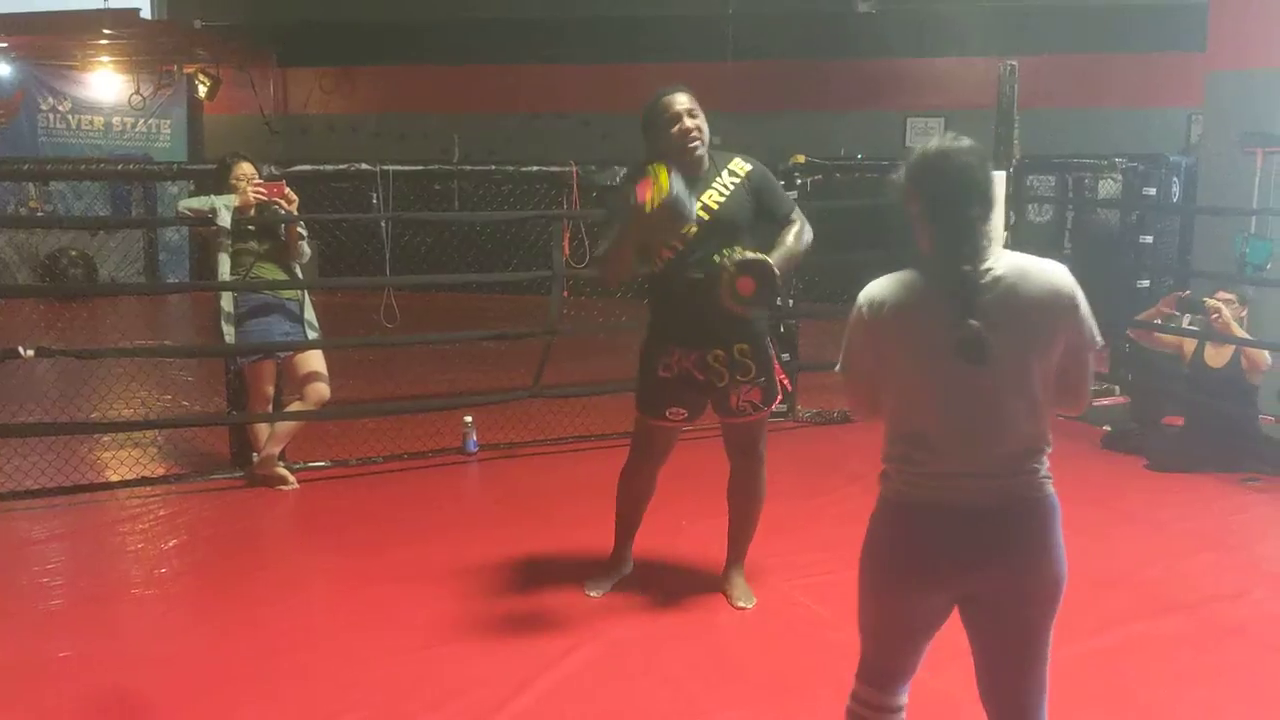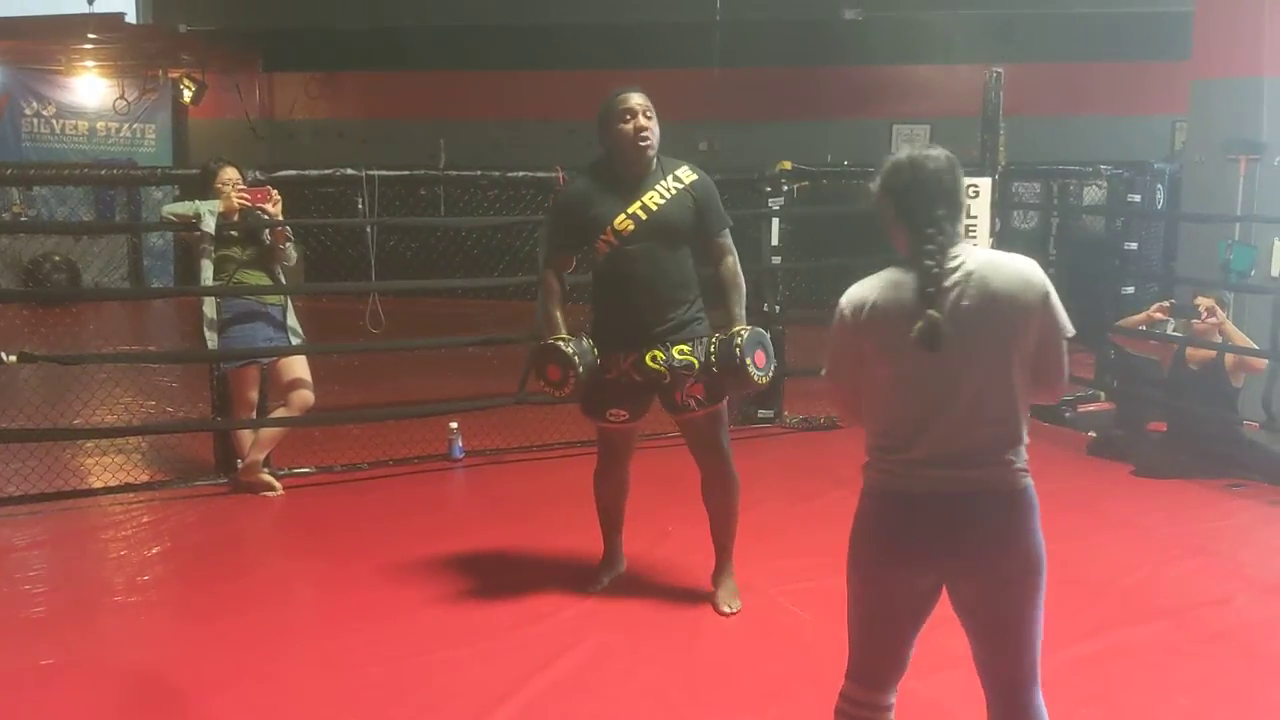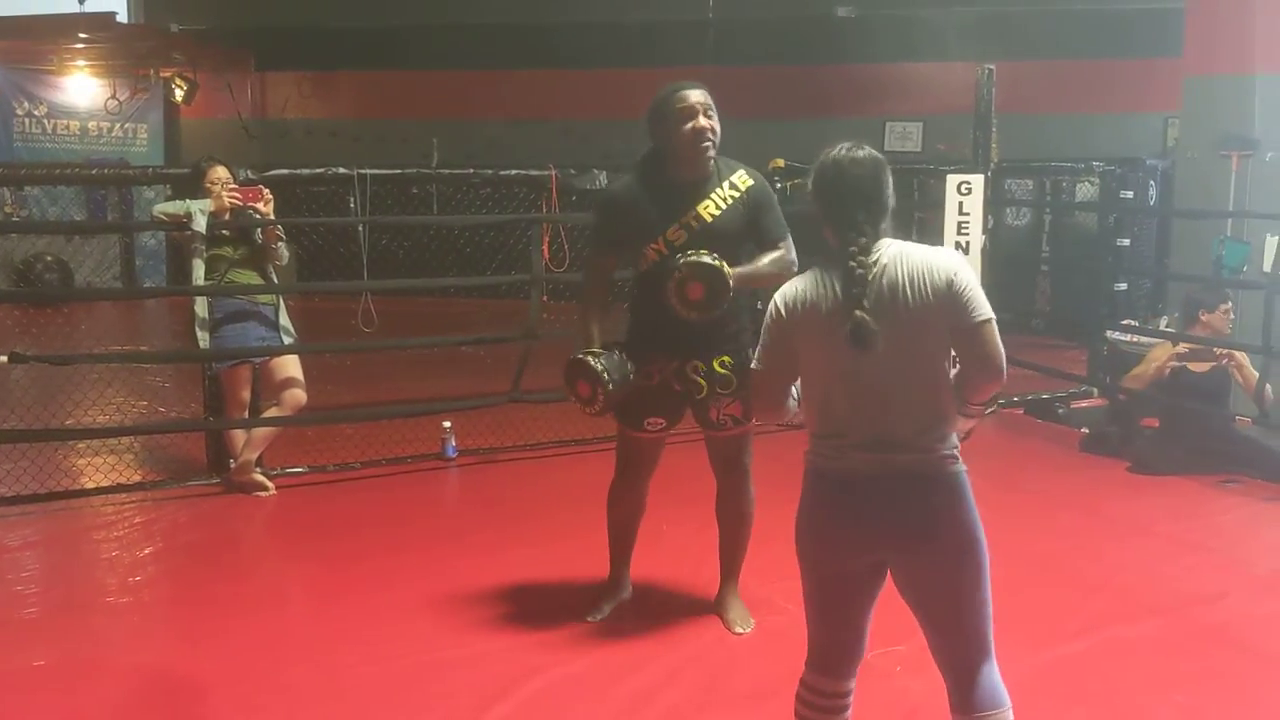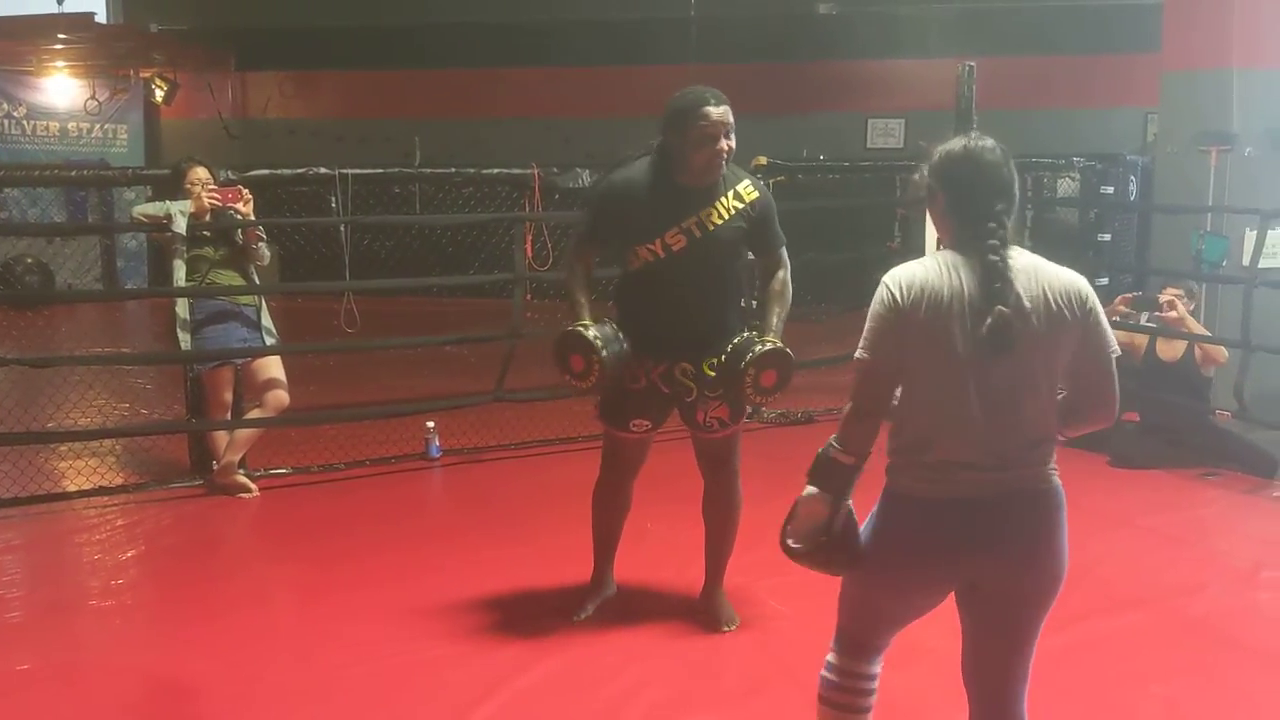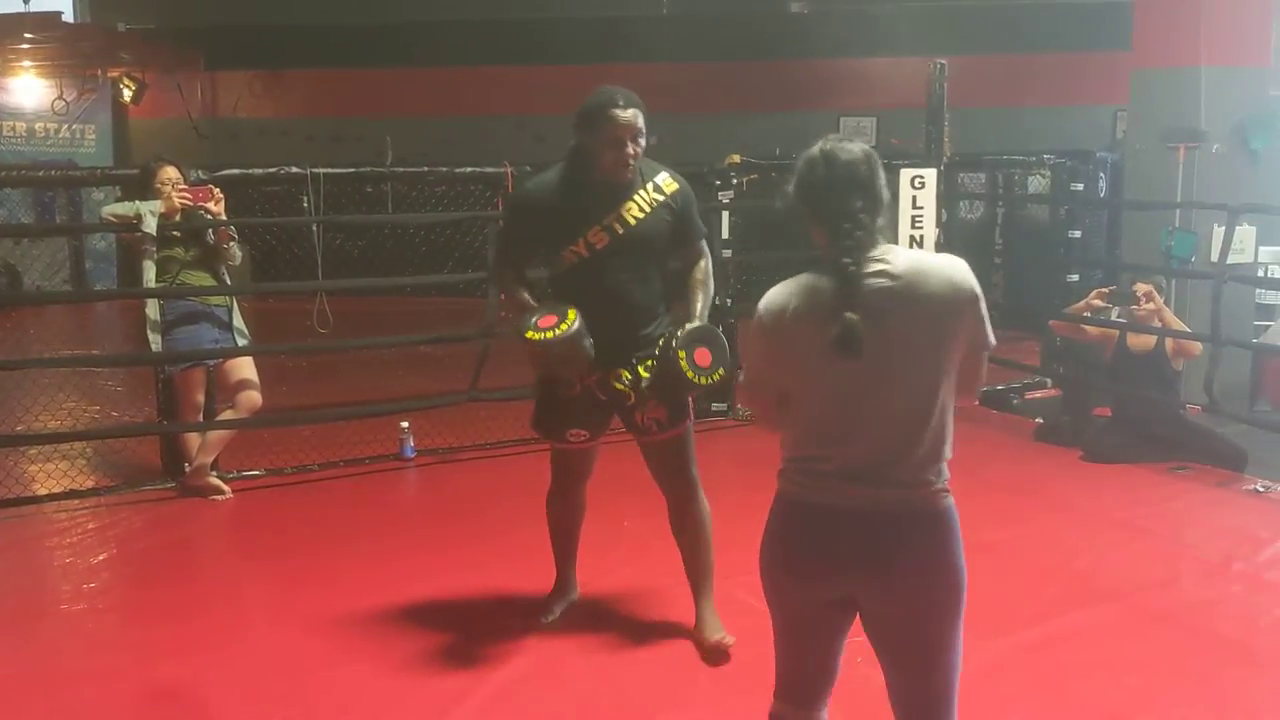
dt=1s
person 1, frame 1
left shoulder: (881, 301)
right shoulder: (1054, 285)
left elbow: (865, 404)
right elbow: (1074, 398)
left hip: (914, 527)
right hip: (1020, 526)
person 1, frame 2
left shoulder: (862, 301)
right shoulder: (1026, 279)
left elbow: (851, 408)
right elbow: (1050, 385)
left hip: (897, 514)
right hip: (1000, 514)
person 1, frame 3
left shoulder: (794, 297)
right shoulder: (943, 268)
left elbow: (767, 403)
right elbow: (989, 370)
right wrist: (957, 416)
left hip: (835, 501)
right hip: (930, 496)
left knee: (831, 663)
right knee: (971, 666)
person 1, frame 4
left shoulder: (906, 285)
right shoulder: (1069, 290)
left elbow: (867, 407)
right elbow: (1099, 405)
left wrist: (828, 482)
left hip: (920, 514)
right hip: (1025, 520)
left knee: (856, 643)
person 1, frame 5
left shoulder: (780, 306)
right shoulder: (954, 282)
left elbow: (766, 410)
right elbow: (966, 390)
left hip: (811, 528)
right hip: (917, 531)
person 2, frame 1
left shoulder: (746, 173)
left elbow: (798, 227)
right elbow: (610, 267)
left wrist: (772, 263)
right wrist: (638, 224)
left hip: (743, 344)
right hip: (673, 347)
left knee: (748, 455)
right knee: (646, 454)
left ankle: (734, 567)
right ankle: (620, 557)
person 2, frame 2
left shoulder: (691, 182)
right shoulder: (579, 195)
left elbow: (724, 255)
right elbow: (555, 269)
left wrist: (739, 325)
right wrist: (557, 332)
left hip: (687, 340)
right hip: (616, 348)
left knee: (715, 454)
right knee: (613, 455)
left ankle: (724, 571)
right ankle: (613, 555)
person 2, frame 3
left shoulder: (747, 185)
right shoulder: (626, 195)
left elbow: (786, 257)
right elbow: (600, 273)
left wrist: (732, 277)
right wrist: (594, 344)
left hip: (725, 353)
right hip: (651, 355)
left knee: (733, 469)
right knee: (632, 469)
left ankle: (729, 590)
right ankle: (618, 580)
person 2, frame 4
left shoulder: (750, 195)
right shoulder: (624, 189)
left elbow: (776, 268)
right elbow: (583, 256)
left wrist: (770, 335)
right wrist: (583, 318)
left hip: (716, 356)
right hip: (639, 354)
left knee: (722, 470)
right knee: (617, 470)
left ankle: (713, 588)
right ankle: (602, 577)
person 2, frame 5
left shoulder: (670, 189)
right shoulder: (541, 196)
left elbow: (697, 260)
right elbow: (507, 266)
left wrist: (695, 322)
right wrist: (533, 310)
left hip: (652, 358)
left knee: (681, 481)
right knee: (568, 478)
left ankle: (704, 607)
right ankle: (566, 584)
person 3, frame 1
left shoulder: (273, 216)
right shoulder: (223, 222)
left elbow: (301, 256)
right elbow: (184, 207)
left wrist: (292, 218)
right wrist: (236, 203)
left hip: (294, 311)
right hip: (255, 311)
left knee: (318, 392)
right knee: (262, 397)
left ankle: (266, 459)
right ankle: (267, 461)
person 3, frame 2
right shoulder: (206, 227)
left elbow: (287, 258)
right elbow: (167, 212)
left wrist: (277, 220)
right wrist: (219, 208)
left hip: (277, 315)
right hip: (238, 316)
left knee: (302, 397)
right knee: (246, 403)
left ankle: (251, 465)
right ankle: (251, 469)
person 3, frame 3
left shoulder: (248, 222)
right shoulder: (197, 226)
left elbow: (280, 258)
right elbow: (159, 211)
left wrist: (269, 220)
right wrist: (211, 207)
left hip: (269, 315)
right hip: (231, 316)
left knee: (294, 396)
right knee: (238, 403)
left ankle: (243, 465)
right ankle: (244, 470)
person 3, frame 4
right shoulder: (178, 227)
left elbow: (261, 258)
right elbow: (138, 213)
left wrist: (249, 219)
right wrist: (190, 208)
left hip: (251, 316)
right hip: (212, 317)
left knee: (277, 398)
right knee: (220, 404)
left ankle: (227, 467)
right ankle: (226, 470)
person 3, frame 5
left shoulder: (199, 222)
right shoulder: (148, 227)
left elbow: (233, 257)
right elbow: (107, 213)
left wrist: (220, 218)
right wrist: (160, 208)
left hip: (223, 317)
right hip: (182, 317)
left knee: (249, 399)
right knee: (192, 406)
left ankle: (198, 469)
right ankle: (199, 472)
person 4, frame 1
left shoulder: (1246, 351)
right shoulder: (1190, 343)
left elbow: (1263, 364)
right elbow: (1135, 330)
left wrist: (1229, 322)
right wrist: (1158, 312)
left hip: (1242, 444)
right hip: (1195, 439)
right knee: (1158, 452)
person 4, frame 2
left shoulder: (1231, 355)
right shoulder: (1171, 349)
left elbow: (1260, 364)
right elbow: (1117, 334)
left wrist: (1224, 323)
right wrist: (1148, 317)
left hip: (1226, 444)
right hip: (1179, 442)
left knee: (1273, 466)
right knee: (1140, 457)
person 4, frame 3
left shoulder: (1232, 355)
right shoulder: (1166, 350)
right elbow: (1125, 390)
left wrist: (1241, 366)
right wrist: (1161, 366)
left hip: (1220, 439)
right hip: (1174, 440)
right knee: (1143, 454)
person 4, frame 4
left shoulder: (1199, 344)
right shoulder: (1142, 339)
left elbow: (1220, 358)
left wrist: (1184, 317)
right wrist: (1113, 311)
left hip: (1199, 432)
right hip: (1153, 432)
left knee: (1265, 464)
right knee: (1121, 446)
right ankle: (1206, 461)
person 4, frame 5
left shoulder: (1170, 338)
right shoulder: (1112, 333)
left elbow: (1195, 350)
right elbow: (1057, 324)
left wrist: (1161, 309)
right wrist: (1086, 305)
left hip: (1169, 425)
right hip: (1124, 426)
left knee: (1234, 457)
right knee: (1093, 441)
right ankle: (1177, 456)
